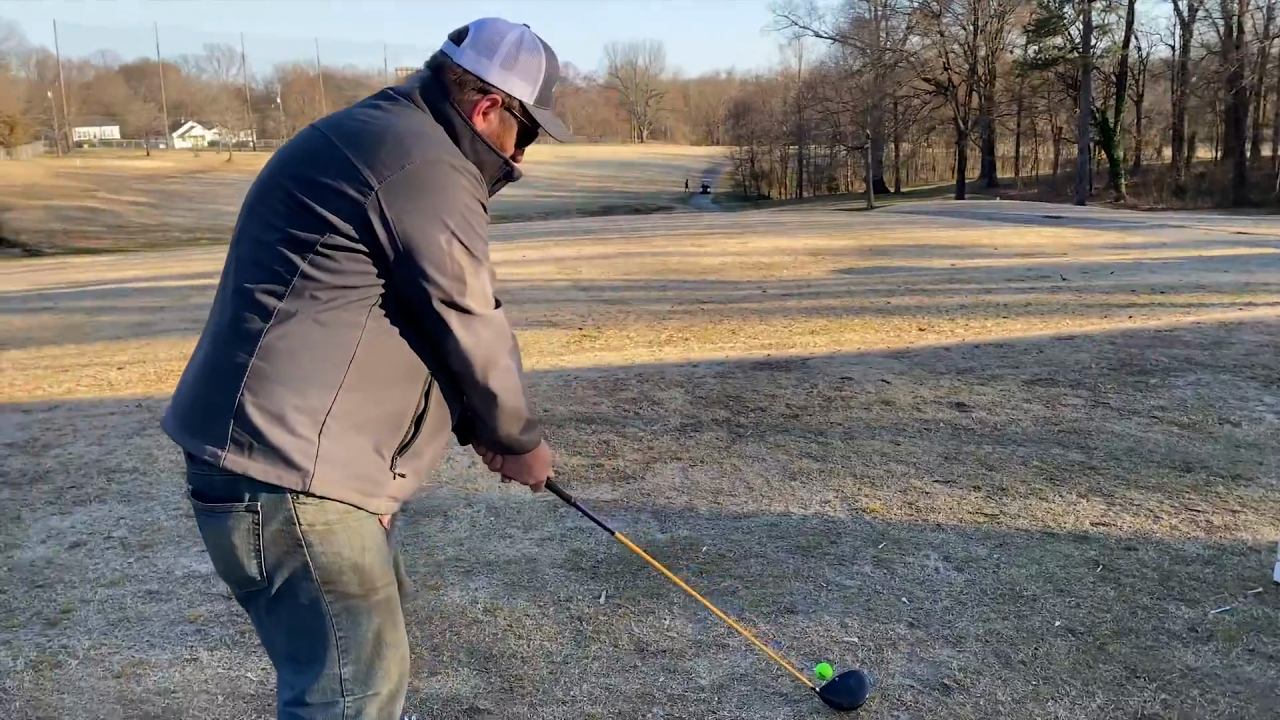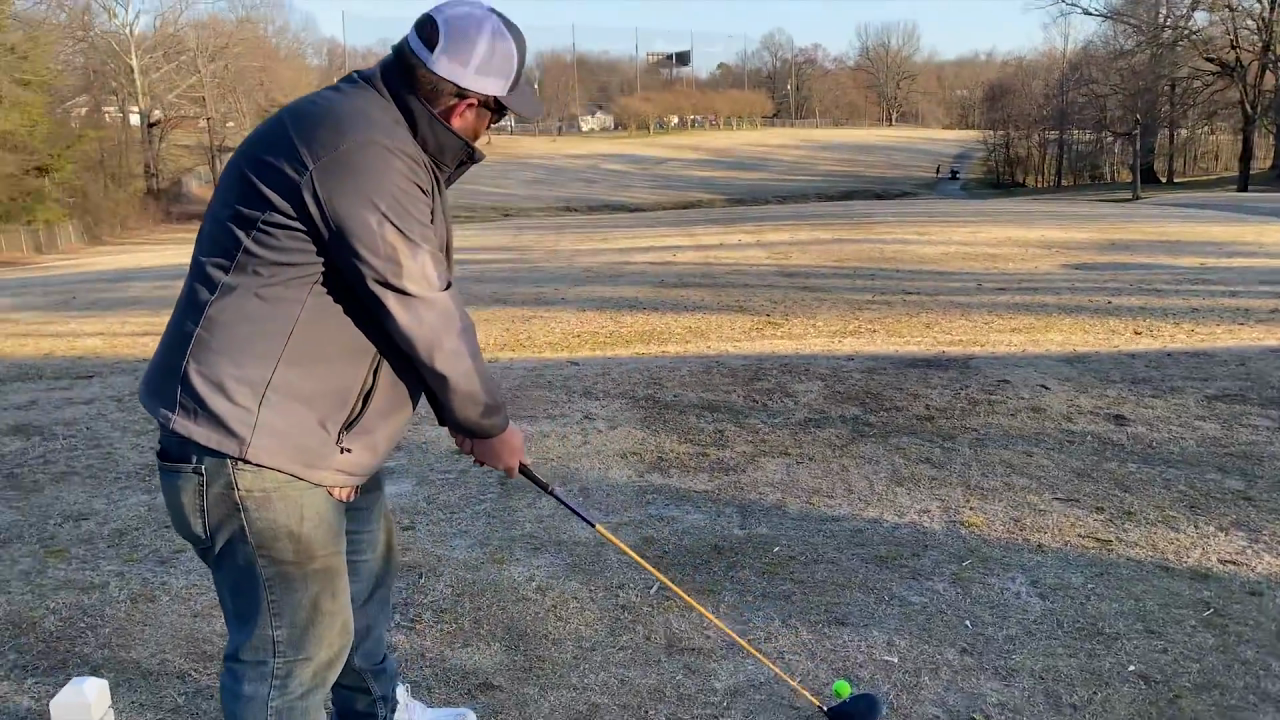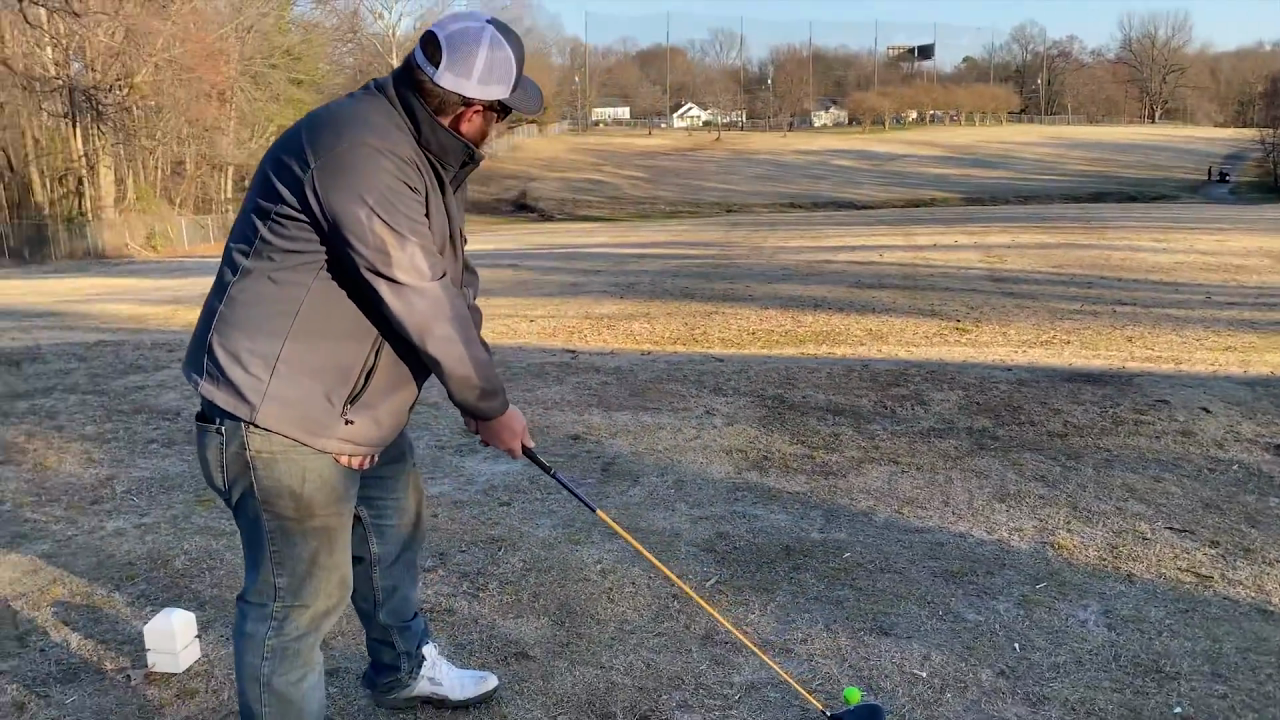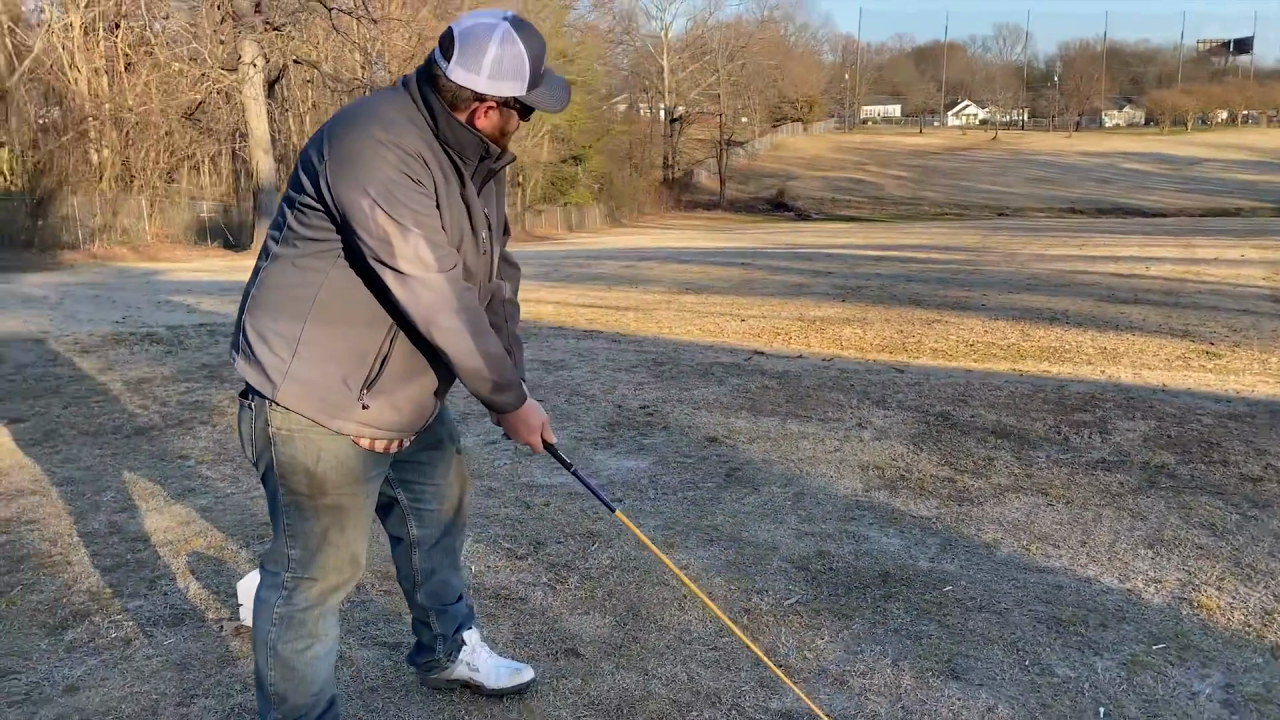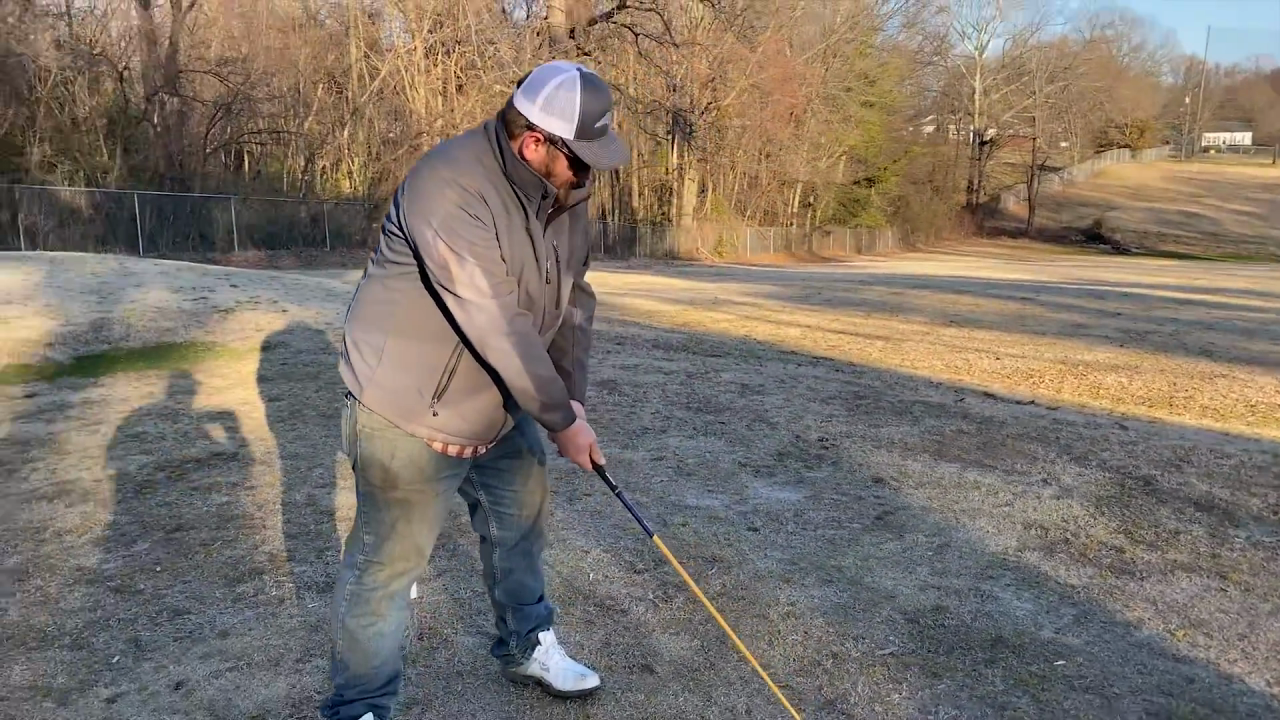
dt=1s
person 1, frame 1
right shoulder: (426, 167)
right elbow: (469, 329)
left wrist: (477, 427)
right wrist: (518, 440)
left hip: (288, 451)
right hip: (288, 469)
left knee: (370, 624)
person 1, frame 2
left shoulder: (383, 135)
right shoulder: (363, 149)
left elbow: (421, 303)
right elbow: (420, 313)
left wrist: (461, 411)
right wrist: (487, 423)
left hip: (317, 428)
right hip: (254, 444)
left knee: (361, 578)
right knee: (294, 649)
person 1, frame 3
left shoulder: (420, 147)
right shoulder: (362, 149)
left elbow: (451, 284)
right elbow: (420, 304)
left wrist: (480, 395)
right wrist: (491, 406)
left hip: (357, 404)
right hip: (283, 416)
left knee: (393, 532)
right knee: (298, 599)
person 1, frame 4
left shoulder: (472, 151)
right shoulder: (376, 147)
left elbow: (494, 271)
right elbow: (436, 299)
left wrist: (510, 376)
right wrist: (509, 399)
left hip: (407, 393)
right hip: (320, 402)
left knee: (436, 515)
right knee: (316, 572)
left ankle: (447, 649)
person 1, frame 5
right shoulder: (451, 184)
left elbow: (572, 297)
right elbow: (496, 324)
left wrist: (571, 396)
right wrist: (561, 418)
left hip: (498, 405)
right hip: (410, 410)
left knee: (520, 520)
right knee: (389, 560)
left ankle: (526, 645)
